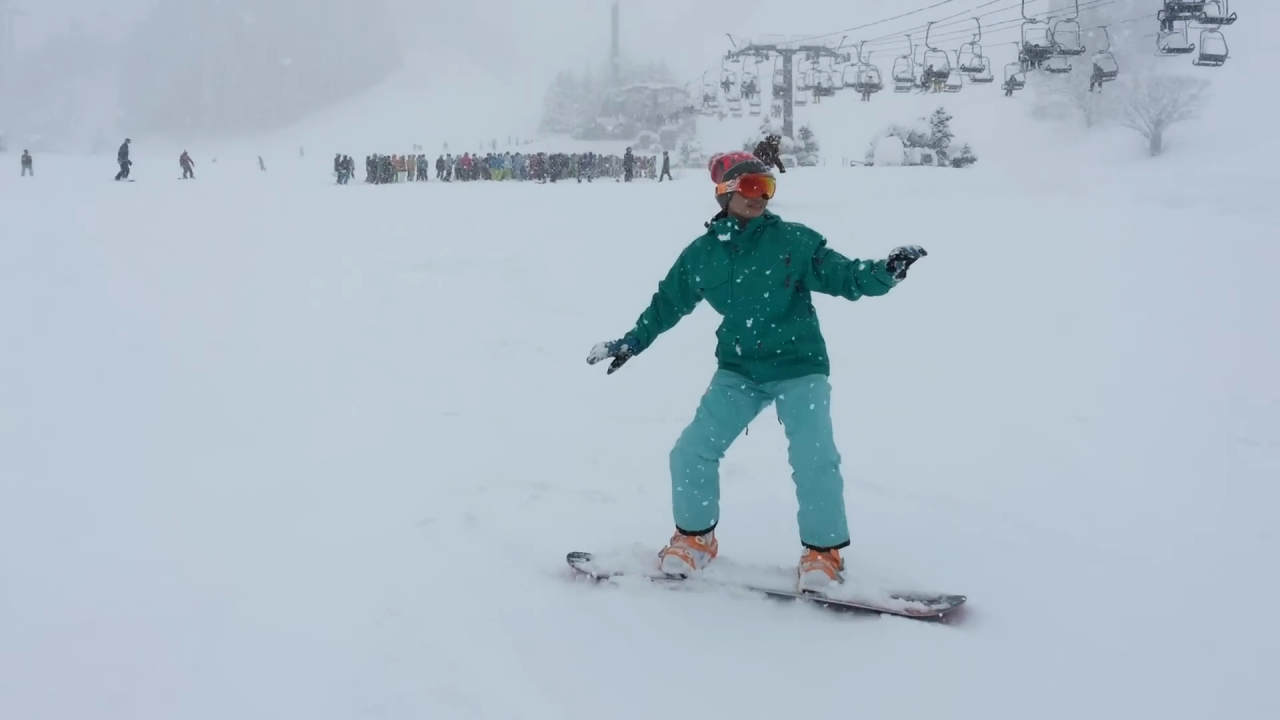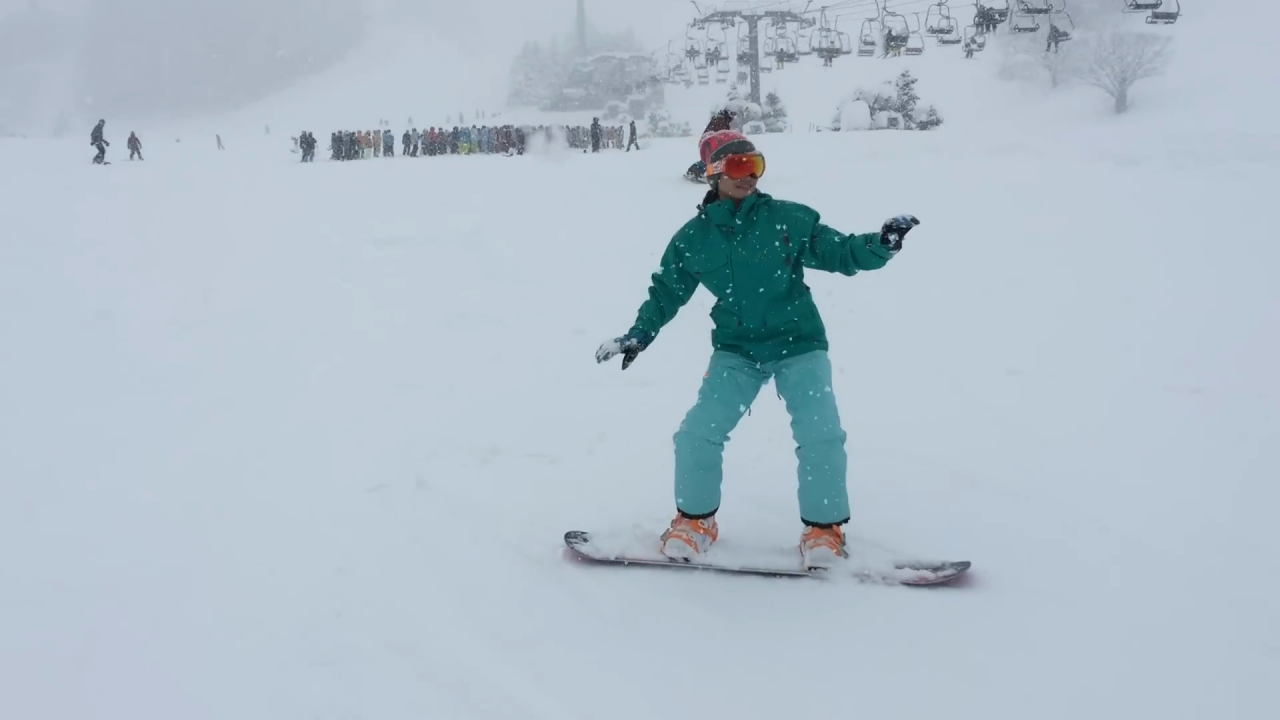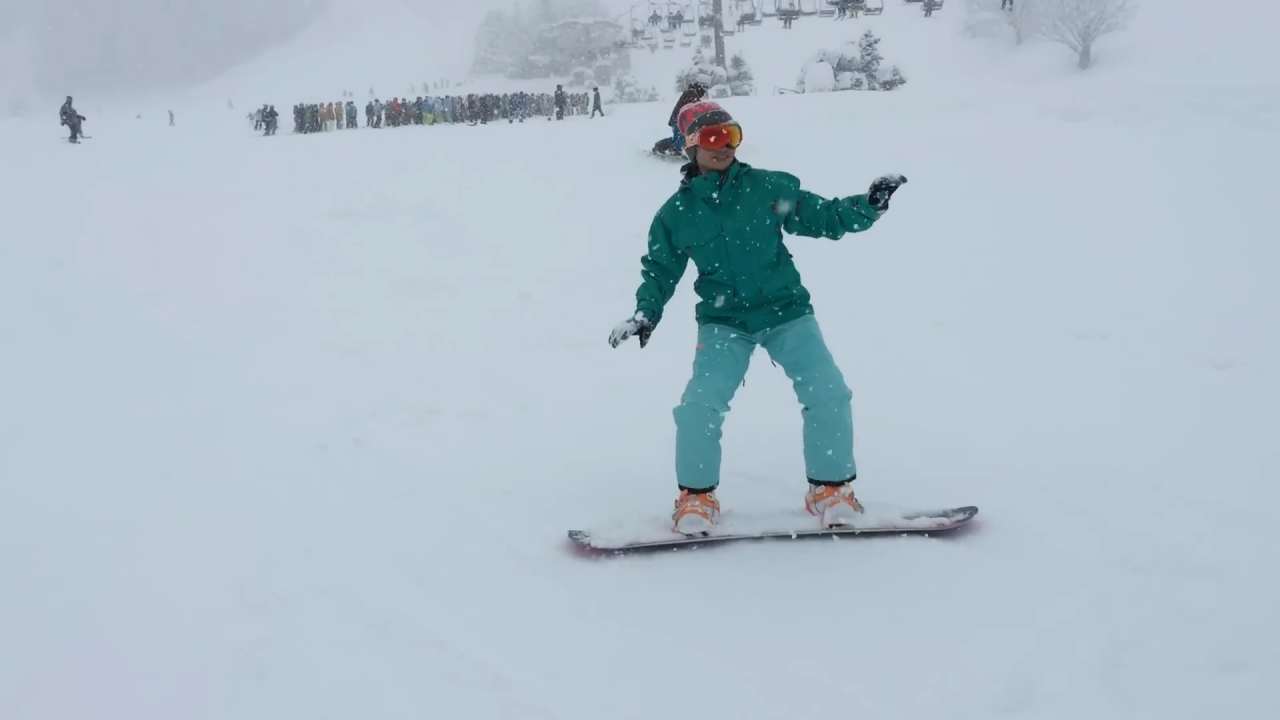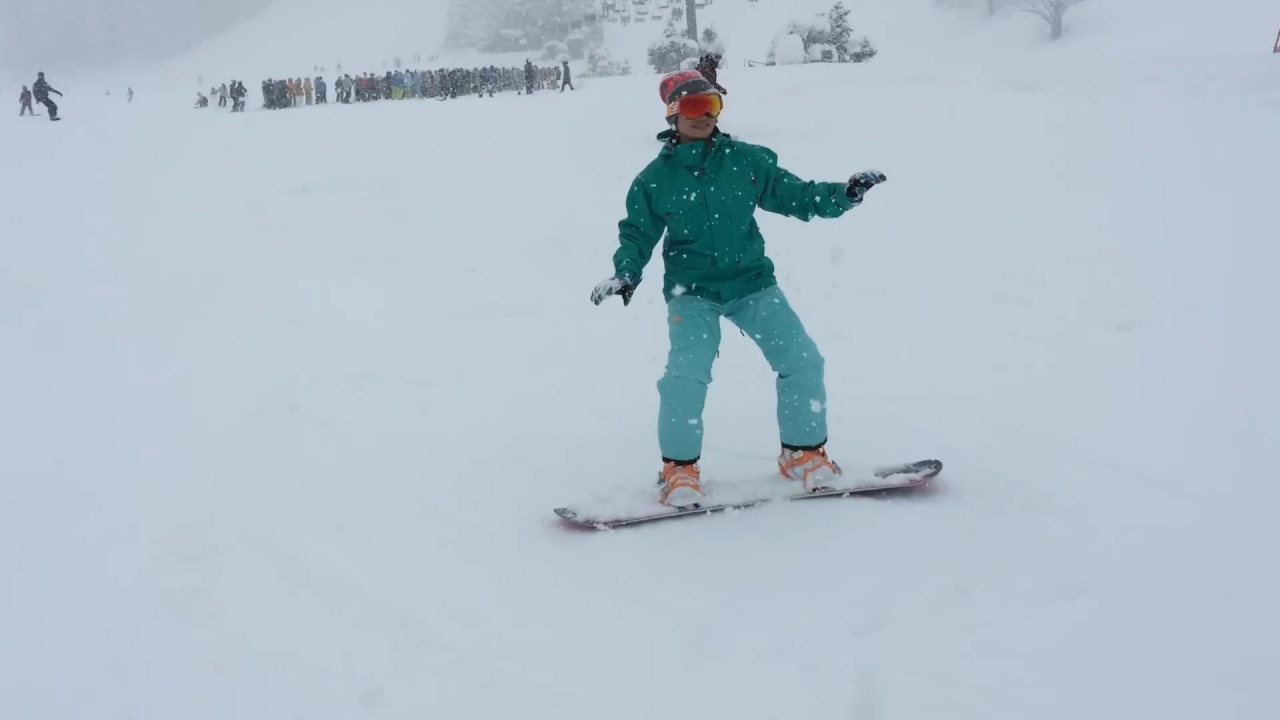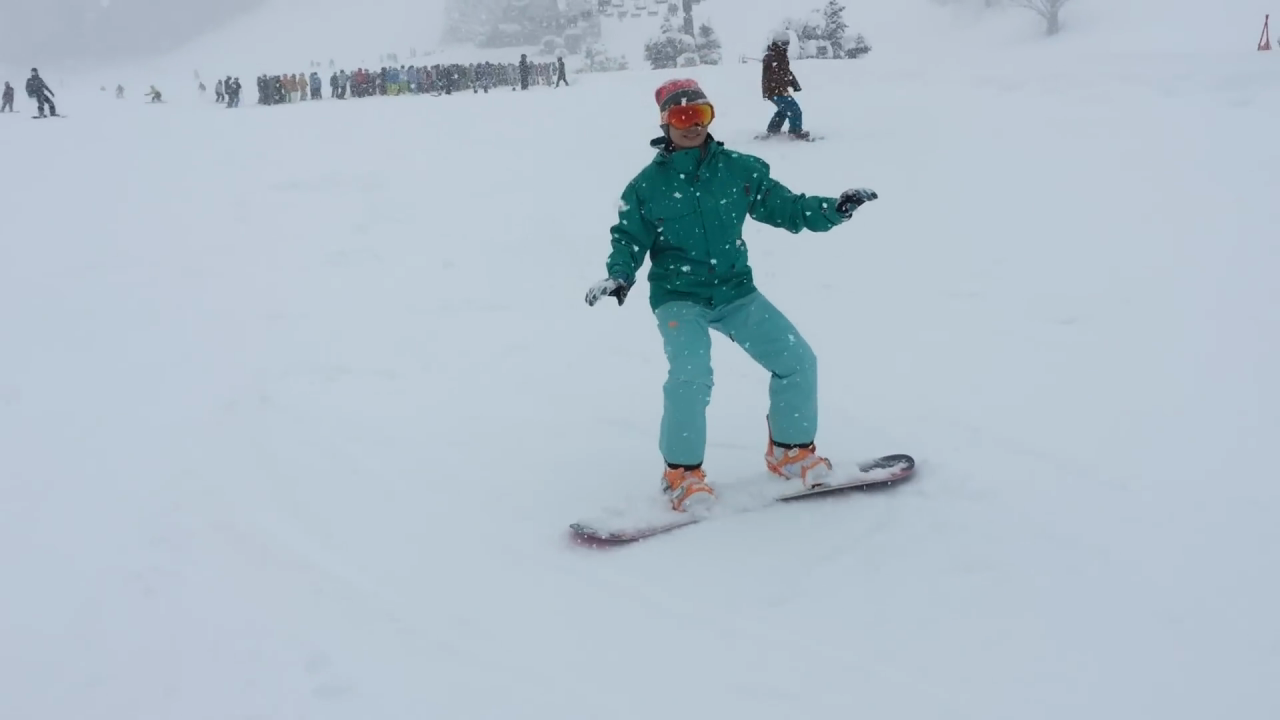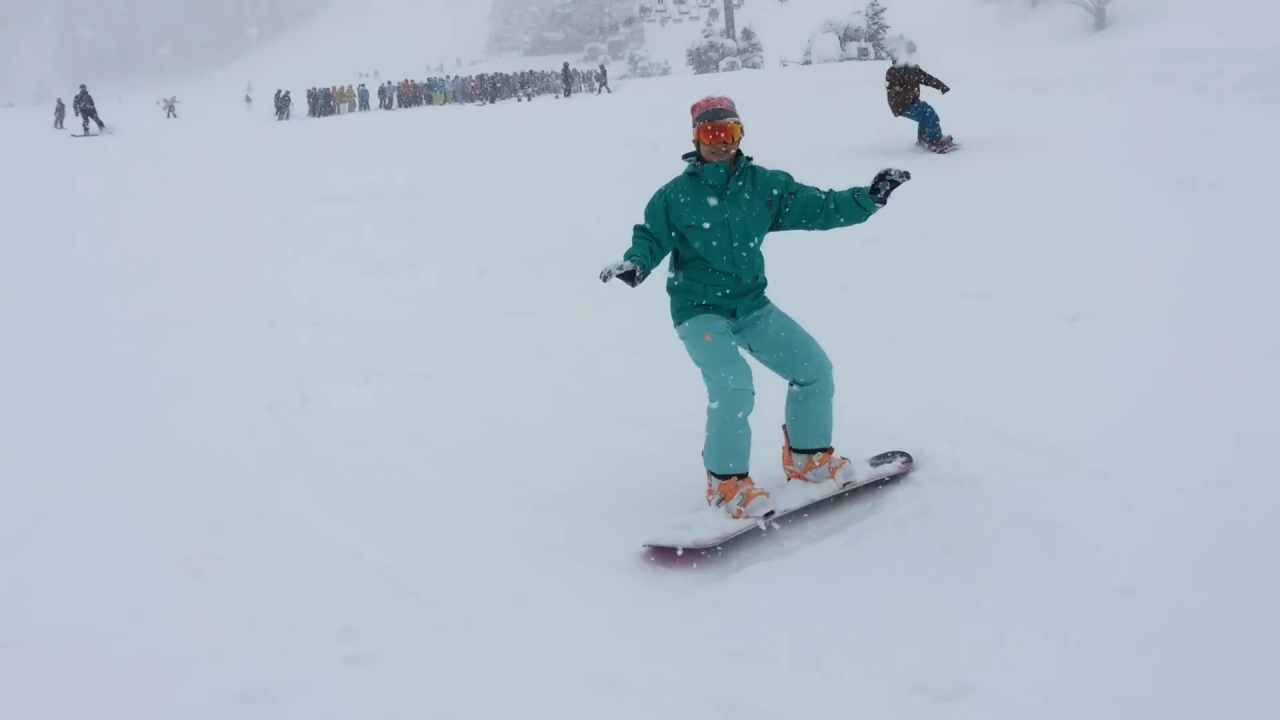
dt=0.4s
person 1, frame 1
left shoulder: (795, 241)
right shoulder: (700, 255)
left elbow: (844, 277)
right elbow: (668, 303)
left wrist: (887, 272)
right wrist: (633, 342)
left hip: (800, 368)
right hip: (738, 371)
left knee: (814, 459)
right knee: (692, 452)
left ankle: (822, 552)
right ankle: (695, 538)
person 1, frame 2
left shoulder: (788, 219)
right shoulder: (691, 239)
left elbow: (839, 253)
right elbow: (666, 293)
left wrist: (882, 244)
right wrist: (640, 335)
left hip: (799, 344)
right hip: (736, 350)
left knee: (822, 434)
right knee: (697, 434)
left ankle: (824, 528)
right ankle: (694, 521)
person 1, frame 3
left shoulder: (770, 188)
right shoulder: (675, 212)
left elbow: (823, 217)
right elbow: (660, 271)
left wrist: (868, 206)
right wrist: (647, 313)
left hip: (786, 310)
right hip: (724, 320)
left knee: (829, 392)
right knee: (700, 404)
left ankle: (830, 488)
right ankle: (696, 495)
person 1, frame 4
left shoulder: (748, 160)
right shoulder: (654, 179)
left elbow: (796, 197)
right elbow: (637, 234)
left wrist: (845, 194)
right wrist: (626, 273)
left hip: (753, 282)
right hip: (692, 291)
left knee: (802, 359)
right knee: (686, 374)
left ankle: (803, 452)
right ankle: (678, 467)
person 1, frame 5
left shoulder: (740, 169)
right shoulder: (647, 185)
left elbow: (786, 207)
right elbow: (629, 238)
left wrist: (835, 209)
right wrist: (619, 276)
left hip: (736, 292)
right hip: (678, 298)
left knee: (797, 359)
right knee: (691, 377)
left ankle: (791, 451)
right ankle: (682, 474)
person 1, frame 6
left shoulder: (765, 184)
right shoulder: (674, 195)
left elbow: (819, 207)
right elbow: (651, 238)
left wrist: (870, 198)
right wrist: (636, 264)
left hip: (753, 305)
right hip: (699, 310)
left knee: (814, 368)
right knee: (732, 385)
left ankle: (807, 457)
right ankle: (727, 482)
